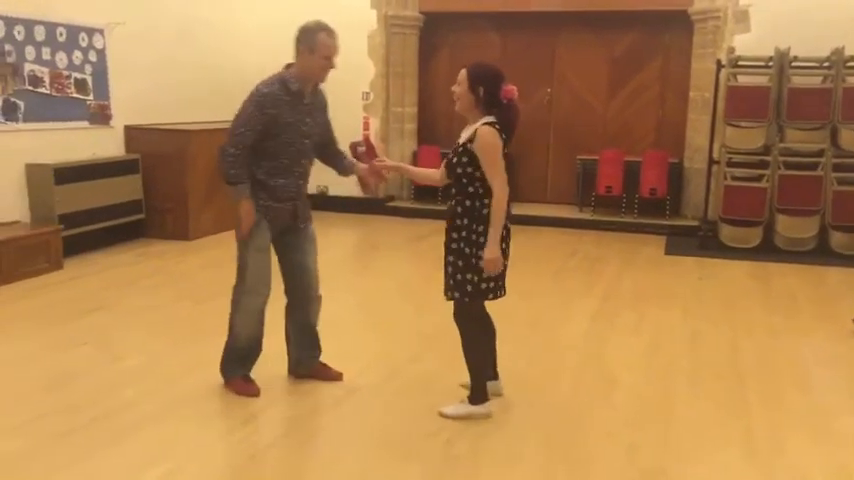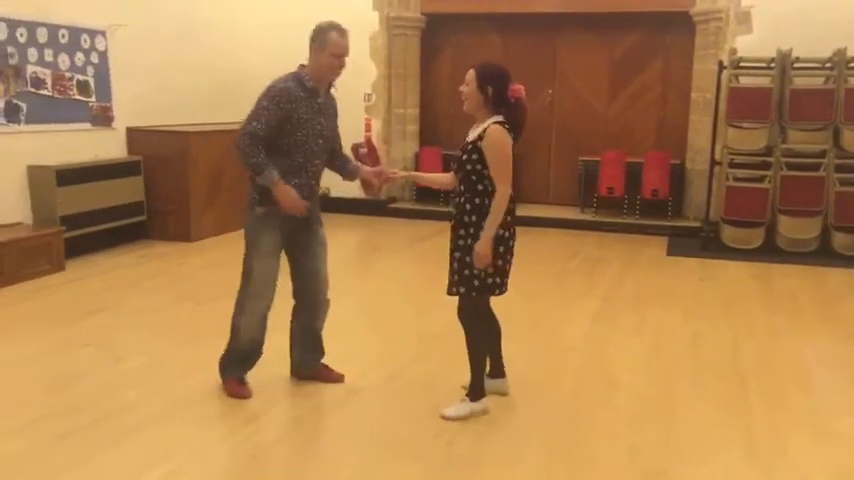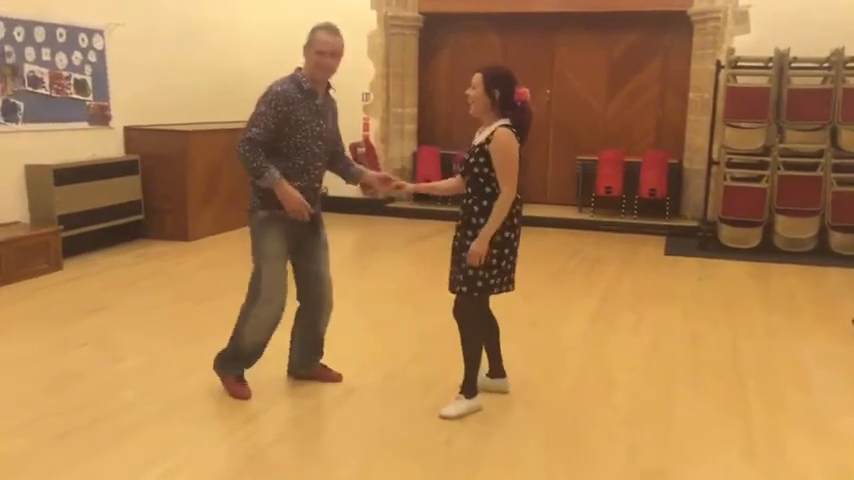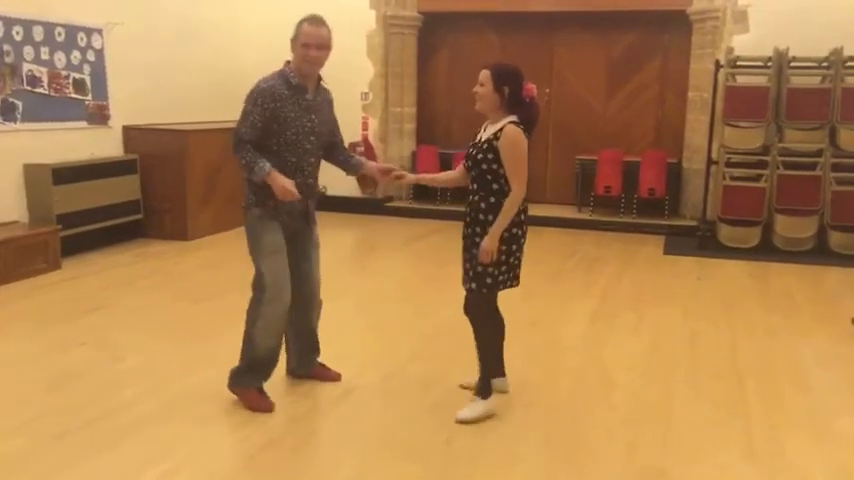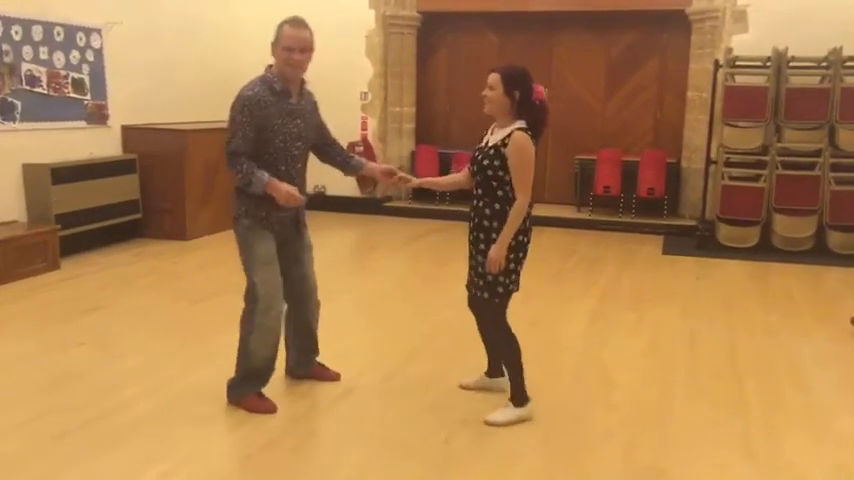
dt=0.2s
person 1, frame 1
left shoulder: (318, 99)
right shoulder: (268, 94)
left elbow: (326, 148)
right elbow: (233, 148)
left wrist: (355, 168)
right wrist: (244, 199)
left hip: (297, 209)
right hip: (262, 207)
left knee: (306, 287)
right knee: (253, 290)
left ankle: (305, 360)
right ankle: (235, 369)
person 1, frame 2
left shoulder: (329, 102)
right shoulder: (283, 91)
left elbow: (332, 154)
right elbow: (248, 142)
left wrist: (362, 172)
right wrist: (278, 186)
left hip: (307, 212)
right hip: (270, 209)
left knee: (315, 291)
right knee: (258, 292)
left ankle: (306, 361)
right ankle: (233, 369)
person 1, frame 3
left shoulder: (329, 104)
right shoulder: (280, 94)
left elbow: (333, 157)
right elbow: (250, 148)
left wrist: (365, 176)
right wrist: (280, 187)
left hip: (309, 213)
right hip: (272, 212)
left knee: (319, 293)
right knee: (269, 295)
left ankle: (305, 361)
right ankle: (231, 365)
person 1, frame 4
left shoulder: (323, 97)
right shoulder: (268, 91)
left elbow: (332, 147)
right elbow: (241, 145)
left wrist: (367, 166)
right wrist: (270, 176)
left hip: (303, 210)
right hip: (267, 209)
left knee: (307, 291)
right knee: (273, 293)
left ankle: (303, 360)
right ankle: (247, 379)
person 1, frame 5
left shoulder: (307, 100)
right shoulder: (252, 97)
left elbow: (326, 147)
right elbow: (236, 158)
left wrist: (369, 168)
right wrist: (272, 186)
left hip: (293, 216)
right hip: (257, 215)
left knee: (304, 293)
right knee: (266, 300)
left ankle: (302, 361)
right ankle: (245, 385)
person 2, frame 1
left shoulder: (486, 134)
right shoulder: (471, 131)
left elbow: (500, 191)
right elbow: (442, 176)
left wrist: (494, 243)
right wrist: (398, 168)
left hip: (480, 232)
right hip: (465, 230)
left knee: (465, 313)
right knee: (473, 309)
left ankle: (478, 400)
right ankle: (489, 377)
person 2, frame 2
left shoulder: (496, 133)
right shoulder: (477, 130)
left elbow: (503, 191)
right elbow: (457, 180)
left wrist: (486, 239)
right wrist: (411, 176)
left hip: (486, 229)
right hip: (470, 227)
left knee: (470, 310)
right knee: (477, 307)
left ankle: (476, 396)
right ankle: (496, 376)
person 2, frame 3
left shoulder: (503, 136)
right shoulder: (483, 133)
left elbow: (508, 194)
right elbow: (464, 183)
left wrist: (484, 239)
right wrist: (416, 187)
left hip: (492, 233)
right hip: (474, 228)
left knee: (465, 309)
right knee: (477, 307)
left ankle: (469, 394)
right ankle: (496, 375)
person 2, frame 4
left shoulder: (512, 133)
right shoulder: (487, 128)
left elbow: (517, 191)
right elbow: (464, 175)
left wrist: (495, 235)
right wrist: (417, 179)
left hip: (499, 229)
right hip: (478, 225)
left knee: (477, 305)
right knee: (483, 303)
left ankle: (485, 395)
right ankle: (495, 373)
person 2, frame 5
left shoulder: (519, 139)
right shoulder: (492, 133)
left elbow: (522, 199)
right elbow: (467, 178)
left wrist: (502, 245)
right wrist: (421, 181)
left hip: (505, 235)
right hip: (482, 230)
left knee: (493, 312)
right knee: (479, 305)
left ankle: (520, 401)
right ankle: (495, 374)
